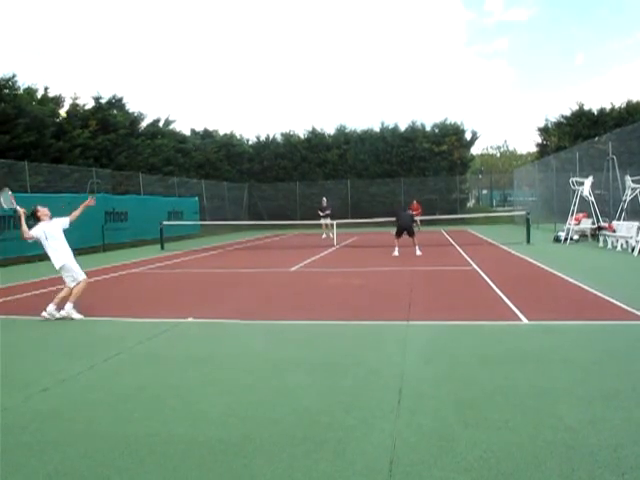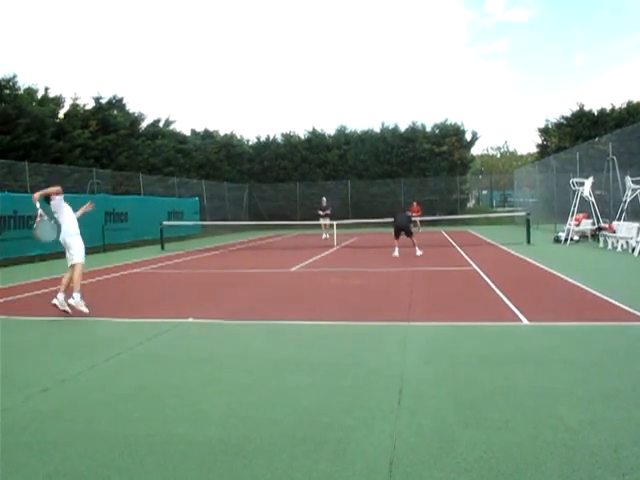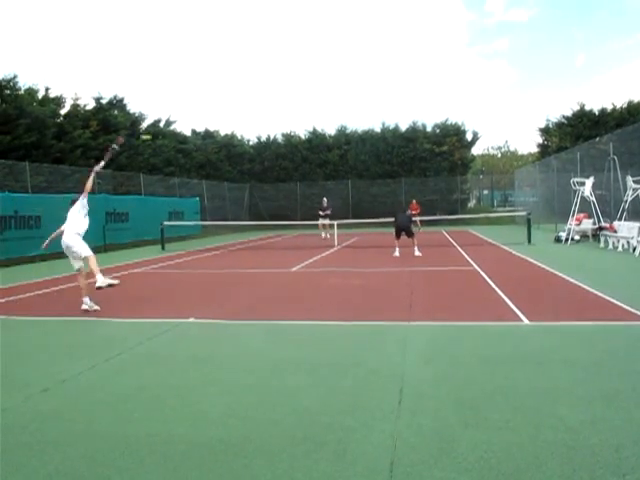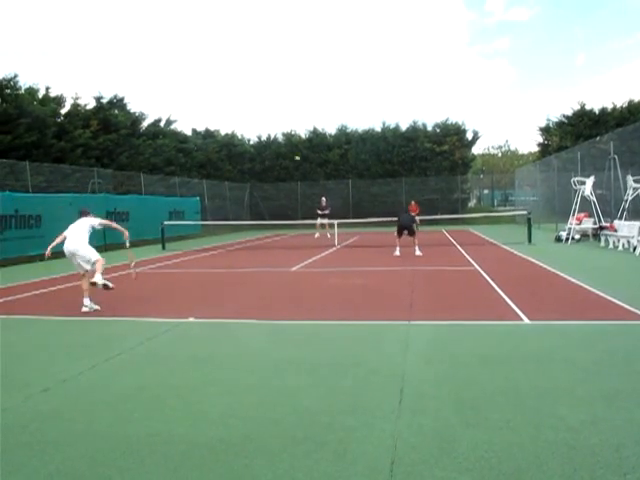
dt=0.2s
person 1, frame 1
left shoulder: (56, 221)
right shoulder: (39, 229)
left elbow: (71, 217)
right elbow: (26, 235)
left wrist: (84, 205)
right wrist: (22, 217)
left hip: (68, 259)
right hip: (62, 260)
left knee: (69, 287)
right knee: (82, 280)
left ankle: (50, 309)
right ankle: (68, 309)
person 1, frame 2
left shoulder: (62, 207)
right shoulder: (57, 202)
left elbow: (73, 216)
right elbow: (57, 189)
left wrist: (83, 209)
right wrist: (40, 194)
left hip: (71, 237)
right hip: (71, 236)
left knee: (72, 269)
right knee: (78, 265)
left ankle: (60, 297)
right ankle: (76, 298)
person 1, frame 3
left shoulder: (73, 215)
right shoulder: (79, 207)
left elbow: (60, 230)
right elbow: (87, 189)
left wrist: (49, 239)
right wrist: (94, 172)
left hip: (68, 241)
right hip: (72, 237)
left knee: (81, 272)
right knee: (90, 256)
left ankle: (86, 302)
right ankle: (100, 280)
person 1, frame 4
left shoulder: (73, 225)
right shoulder: (88, 220)
left elbow: (61, 237)
right elbow: (108, 223)
left wrist: (50, 247)
right wrist: (123, 231)
left hip: (68, 248)
right hip: (78, 245)
left knee: (85, 273)
right knee: (100, 260)
left ankle: (87, 303)
right ankle: (98, 278)
